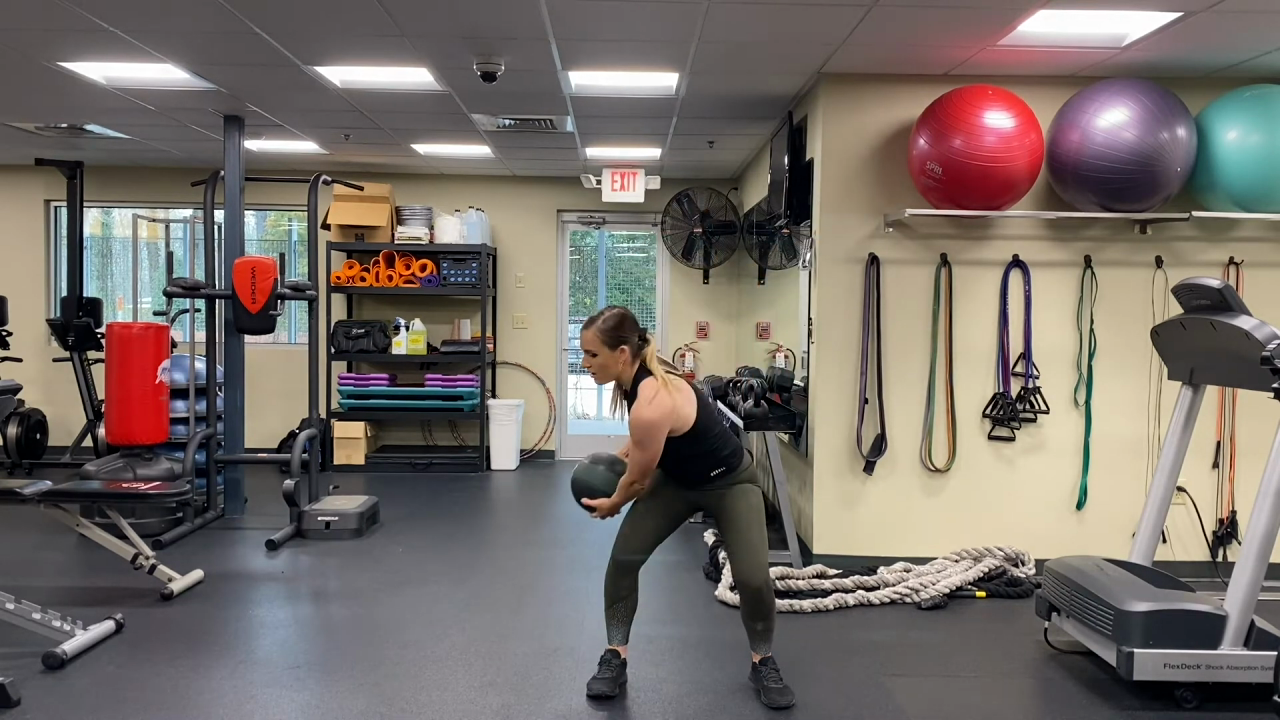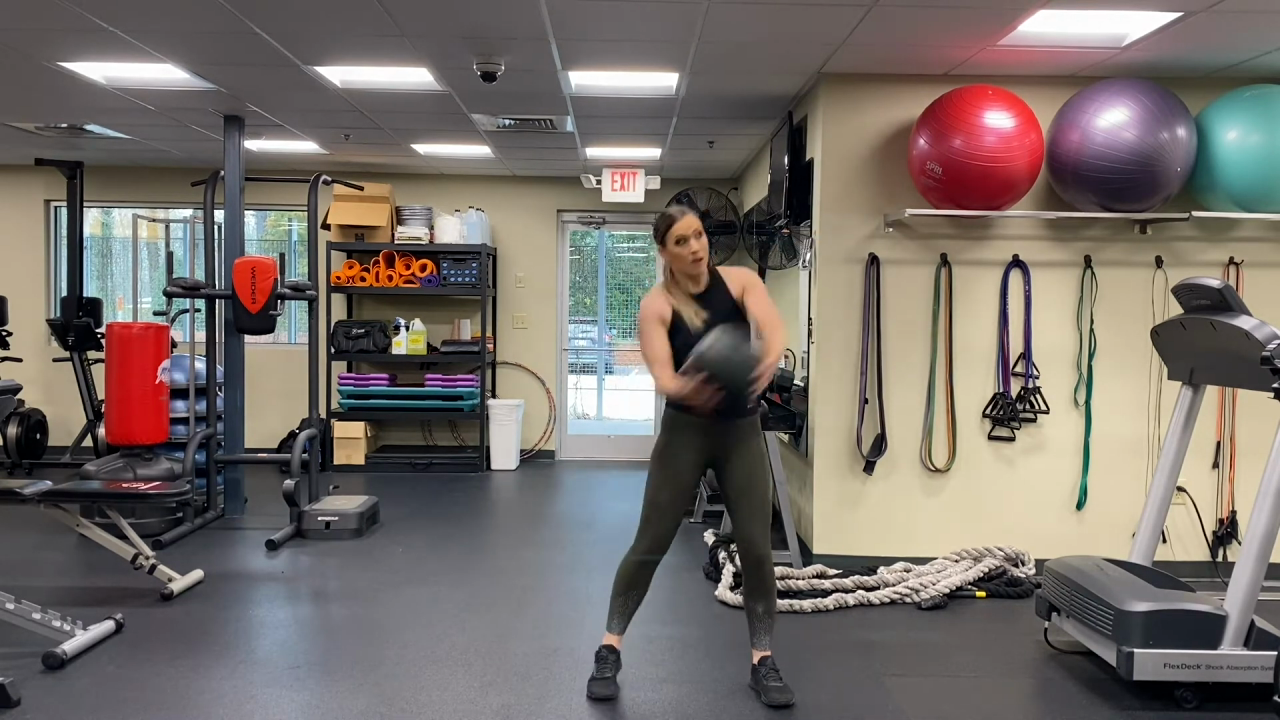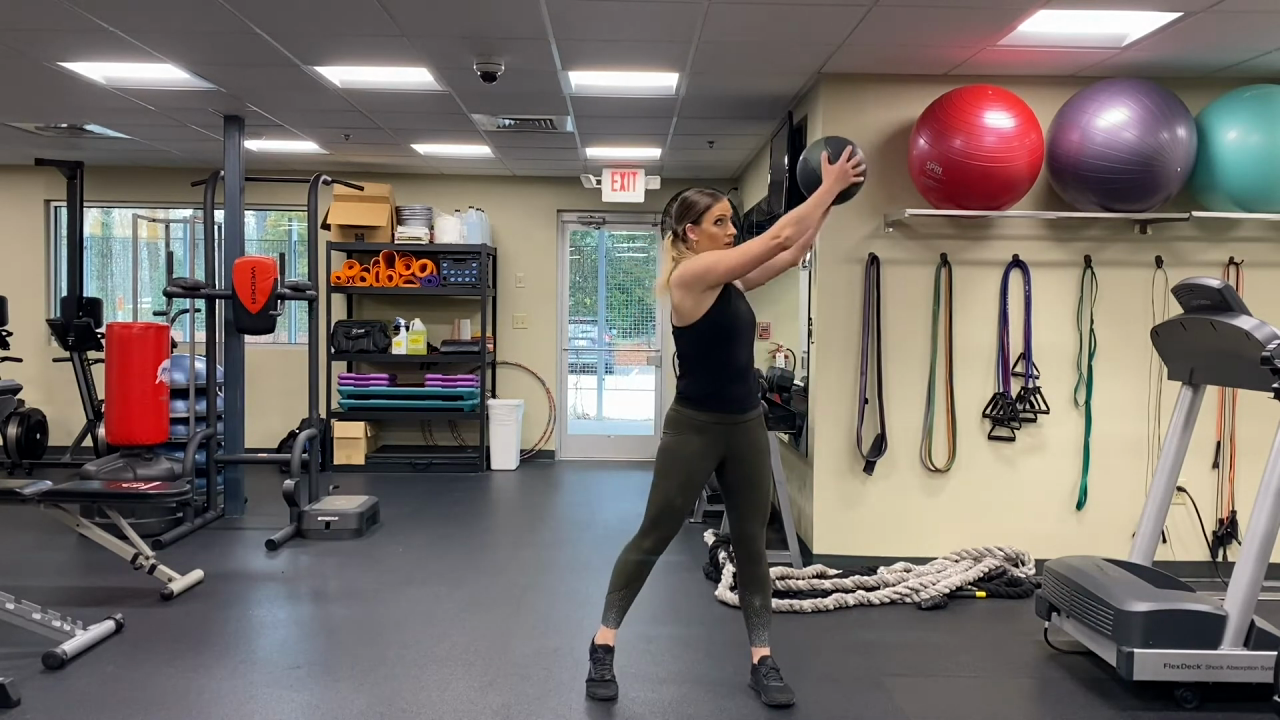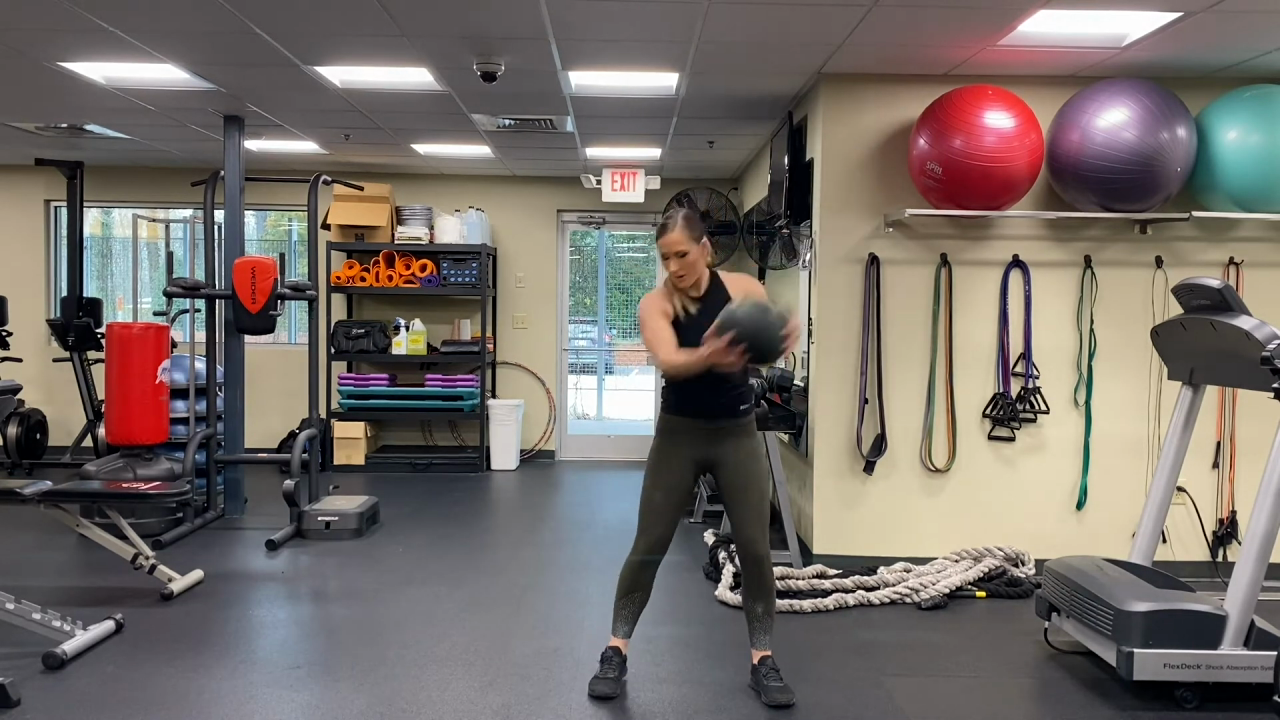
dt=0.4s
person 1, frame 1
left shoulder: (653, 404)
right shoulder: (634, 380)
left elbow: (640, 478)
left wrist: (612, 504)
right wrist: (615, 460)
left hip: (728, 482)
right hip: (675, 478)
left knee: (754, 579)
right knee: (624, 558)
left ankle: (762, 662)
right ankle: (615, 657)
person 1, frame 2
left shoulder: (739, 280)
right shoulder: (656, 304)
left elbow: (773, 329)
right elbow: (661, 377)
left wrist: (767, 361)
right wrist: (685, 389)
left hip: (740, 431)
right hip: (683, 429)
left knee: (756, 549)
right knee: (649, 546)
left ankle: (762, 660)
right ankle: (610, 649)
person 1, frame 3
left shoulder: (728, 276)
right shoulder: (692, 274)
left elbow: (790, 251)
right elbow: (776, 237)
left wrist: (830, 196)
right wrist: (829, 186)
left hip: (746, 426)
right hip: (695, 428)
left knee: (752, 545)
right knee: (653, 539)
left ankle: (762, 659)
right ankle: (603, 644)
person 1, frame 4
left shoulder: (741, 287)
right shoulder: (656, 305)
left elbow: (778, 328)
right elbow: (668, 362)
left wrist: (780, 335)
right wrist: (705, 357)
left hip: (737, 433)
right hip: (679, 434)
left knee: (755, 549)
right knee: (649, 547)
left ankle: (763, 659)
right ankle: (616, 651)
